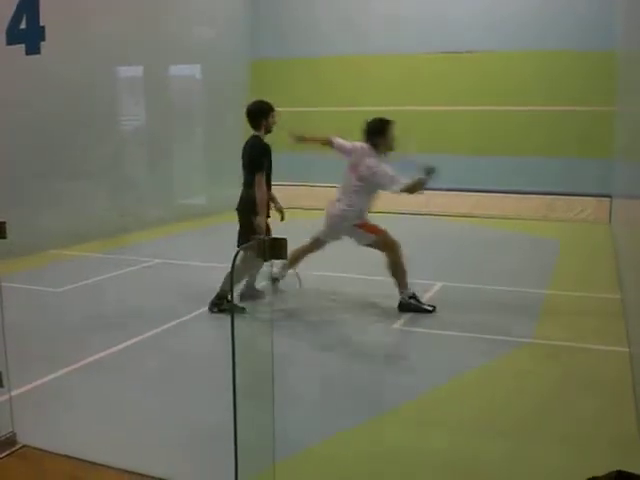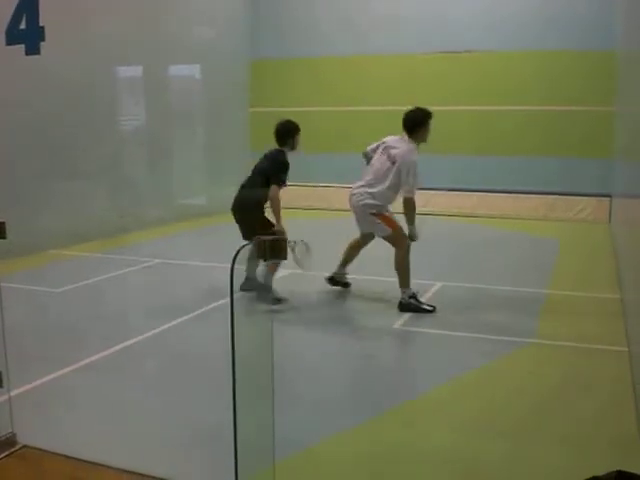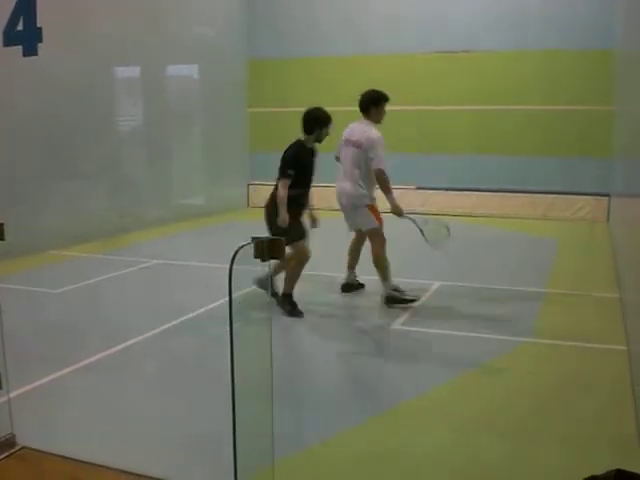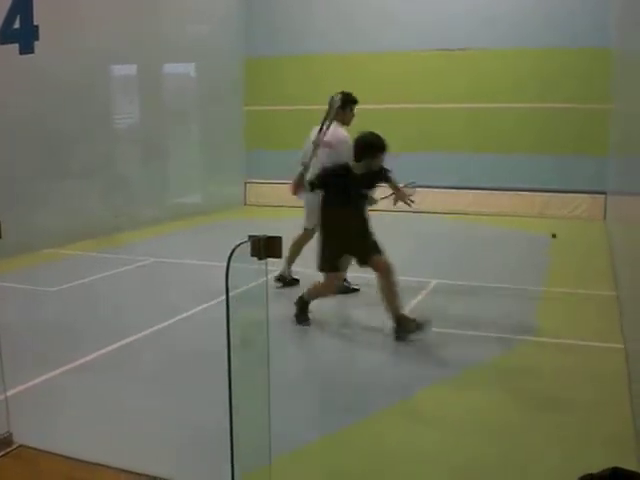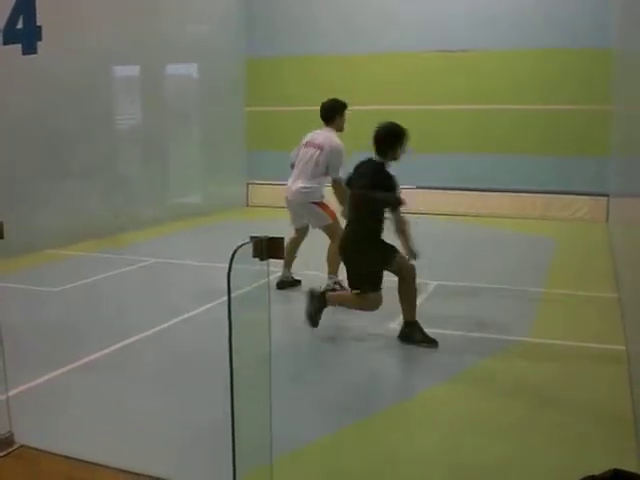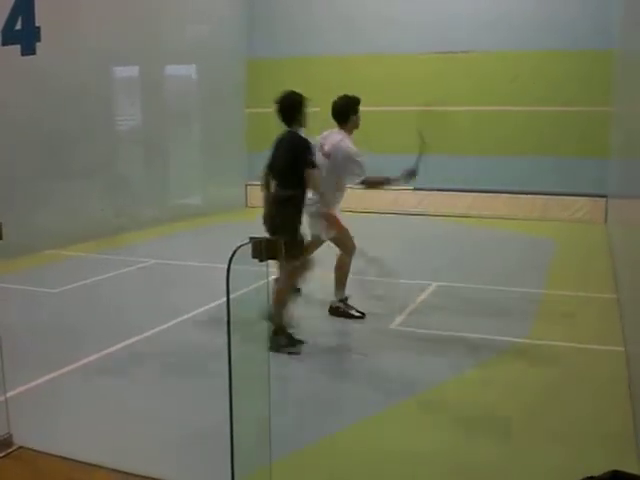
dt=0.4s
person 1, frame 1
left shoulder: (252, 144)
right shoulder: (261, 147)
right elbow: (259, 184)
left wrist: (275, 202)
right wrist: (260, 215)
left hip: (251, 206)
right hip: (253, 208)
right knee: (251, 255)
left ankle: (249, 288)
right ankle: (220, 299)
person 1, frame 2
left shoulder: (270, 156)
right shoulder: (281, 162)
right elbow: (273, 193)
right wrist: (278, 223)
left hip: (240, 203)
right hip: (249, 206)
left knee: (259, 242)
right knee: (278, 244)
left ankle: (250, 280)
right ankle: (266, 288)
person 1, frame 3
left shoulder: (310, 150)
right shoulder: (295, 152)
right elbow: (283, 185)
left wrist: (310, 210)
right wrist: (282, 213)
left hip: (294, 210)
right hip: (282, 212)
left knee: (295, 251)
right knee: (302, 253)
left ankle: (268, 279)
right ankle: (286, 297)
person 1, frame 4
left shoulder: (375, 173)
right shoulder: (334, 174)
left elbow: (390, 180)
left wrist: (400, 193)
left hip: (359, 230)
right hip: (333, 232)
left knee: (385, 268)
right knee: (331, 285)
left ankle: (400, 321)
right ankle: (302, 303)
person 1, frame 5
left shoulder: (363, 166)
right shoulder: (385, 180)
left elbow: (346, 192)
right elbow: (398, 220)
right wrist: (408, 247)
left hip: (368, 239)
right hip: (359, 244)
left knee: (408, 270)
right knee: (371, 301)
left ankle: (409, 327)
right ankle: (321, 298)
person 1, frame 6
left shoulder: (281, 142)
right shoulder: (301, 144)
left elbow: (266, 178)
right elbow: (313, 180)
left wrist: (268, 206)
left hip: (277, 213)
right hip: (286, 217)
left knee: (302, 263)
right knee: (289, 273)
left ankle: (276, 313)
right ankle: (278, 332)
person 2, frame 1
left shoulder: (360, 149)
right shoulder: (378, 169)
left elbow: (328, 141)
right elbow: (408, 189)
left wrist: (303, 138)
right wrist: (425, 178)
left hip: (337, 213)
right hip: (351, 218)
left knee: (314, 245)
right knee: (392, 247)
left ankle: (277, 275)
right ankle: (406, 298)
person 2, frame 2
left shoulder: (390, 141)
right shoulder: (409, 157)
left elbow: (366, 154)
right elbow: (408, 198)
right wrist: (411, 229)
left hip: (358, 196)
right hip: (369, 204)
left knee: (365, 238)
right knee: (402, 244)
left ankle: (338, 275)
right ankle: (407, 298)
person 2, frame 3
left shoulder: (350, 130)
right shoulder: (373, 136)
left elbow: (339, 157)
right elbow: (379, 172)
right wrist: (392, 201)
left hip: (343, 192)
right hip: (359, 196)
left knee: (360, 235)
right knee: (378, 240)
left ankle: (350, 280)
right ankle: (389, 290)
person 2, frame 4
left shoulder: (317, 132)
right shoulder: (343, 137)
left elbow: (304, 164)
left wrist: (296, 186)
left hip: (312, 194)
left knee: (307, 233)
left ankle: (285, 273)
right ankle: (340, 281)
person 2, frame 5
left shoulder: (310, 137)
right shoulder: (335, 144)
left elbow: (293, 164)
right elbow: (336, 181)
right wrist: (346, 206)
left hip: (292, 192)
right hip: (308, 196)
left knee: (299, 233)
right knee: (337, 235)
left ankle: (285, 276)
right ankle: (333, 283)
person 2, frame 6
left shoulder: (327, 136)
right shoulder: (346, 149)
right elbow: (366, 182)
right wrist: (399, 178)
left hip: (314, 200)
right hip: (320, 205)
left knee: (317, 241)
right knee: (348, 248)
right ankle: (338, 302)
